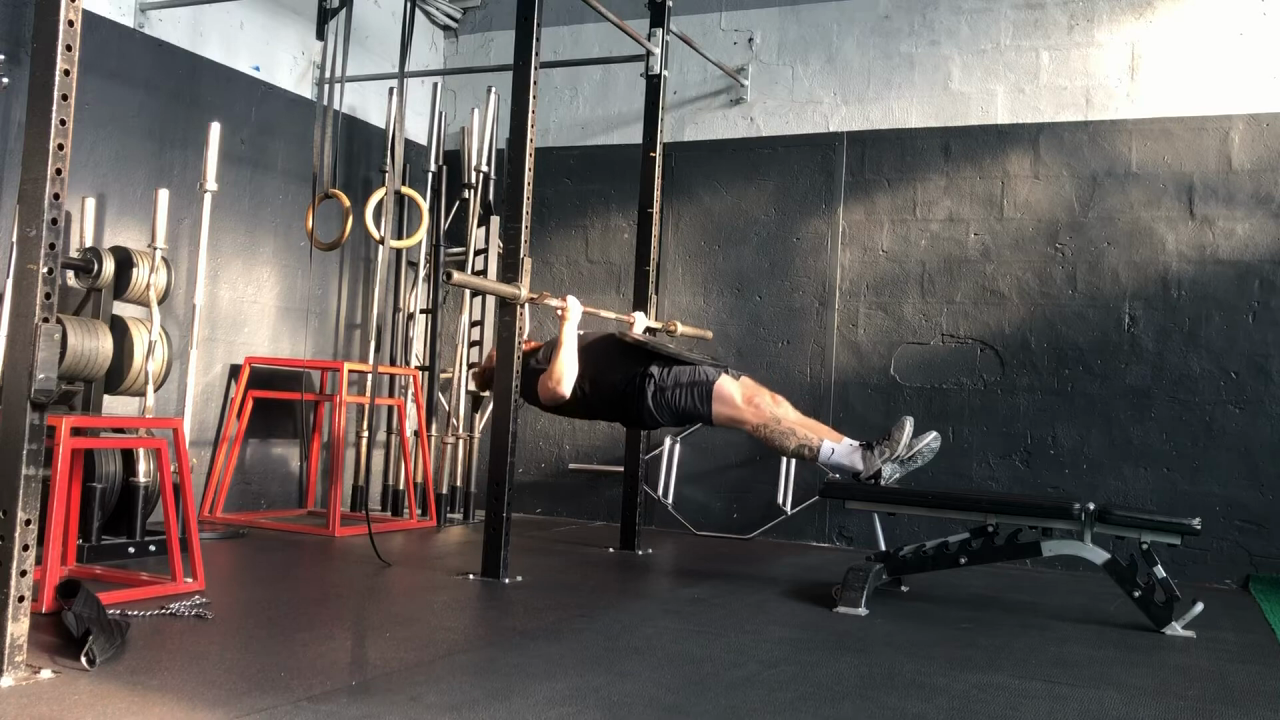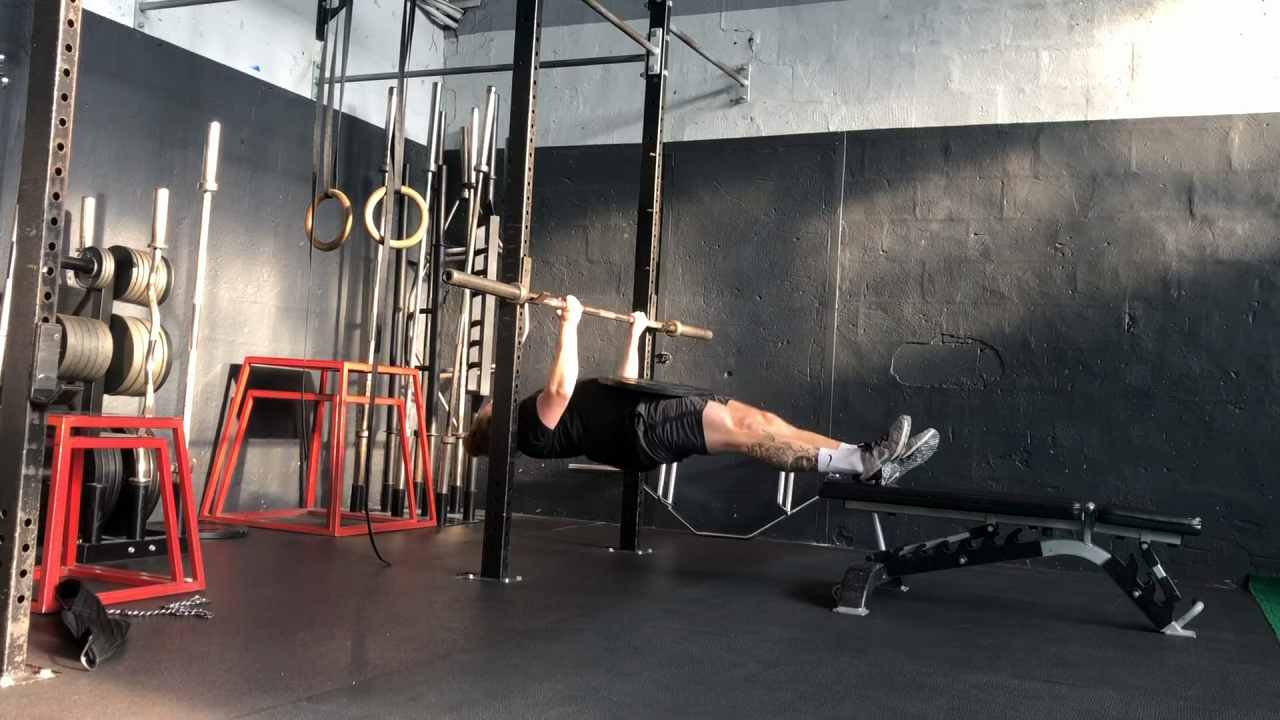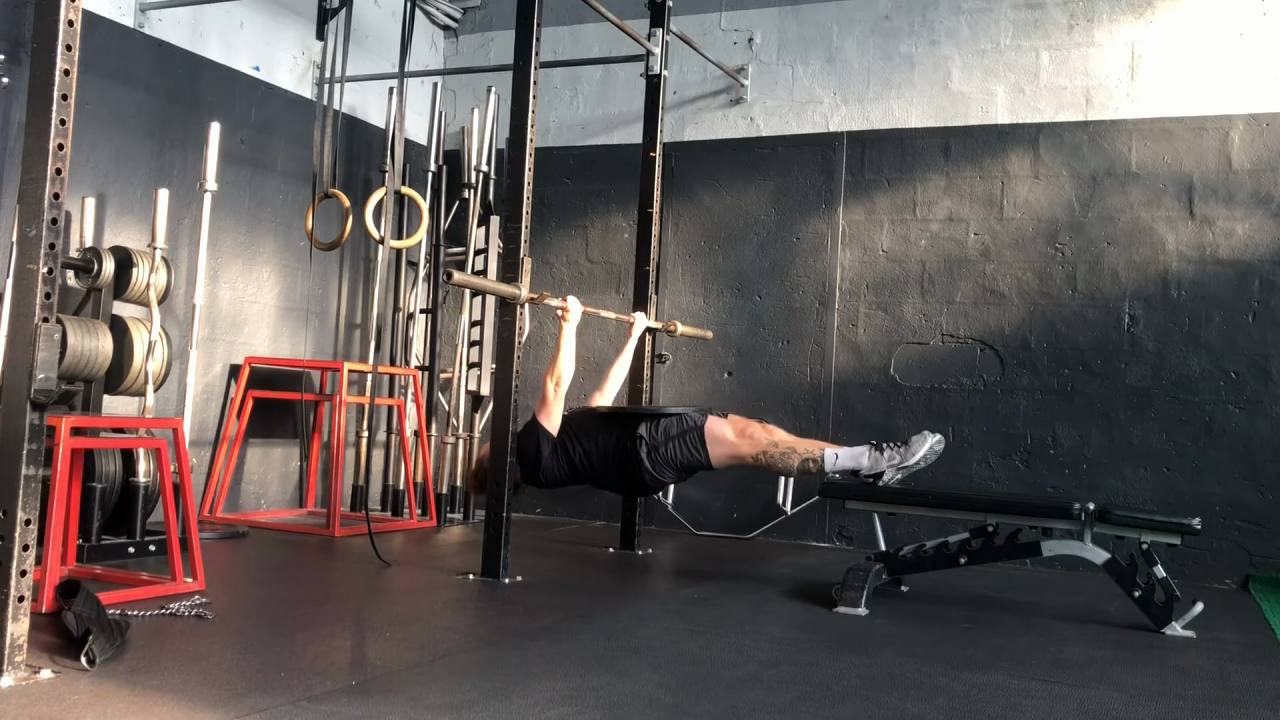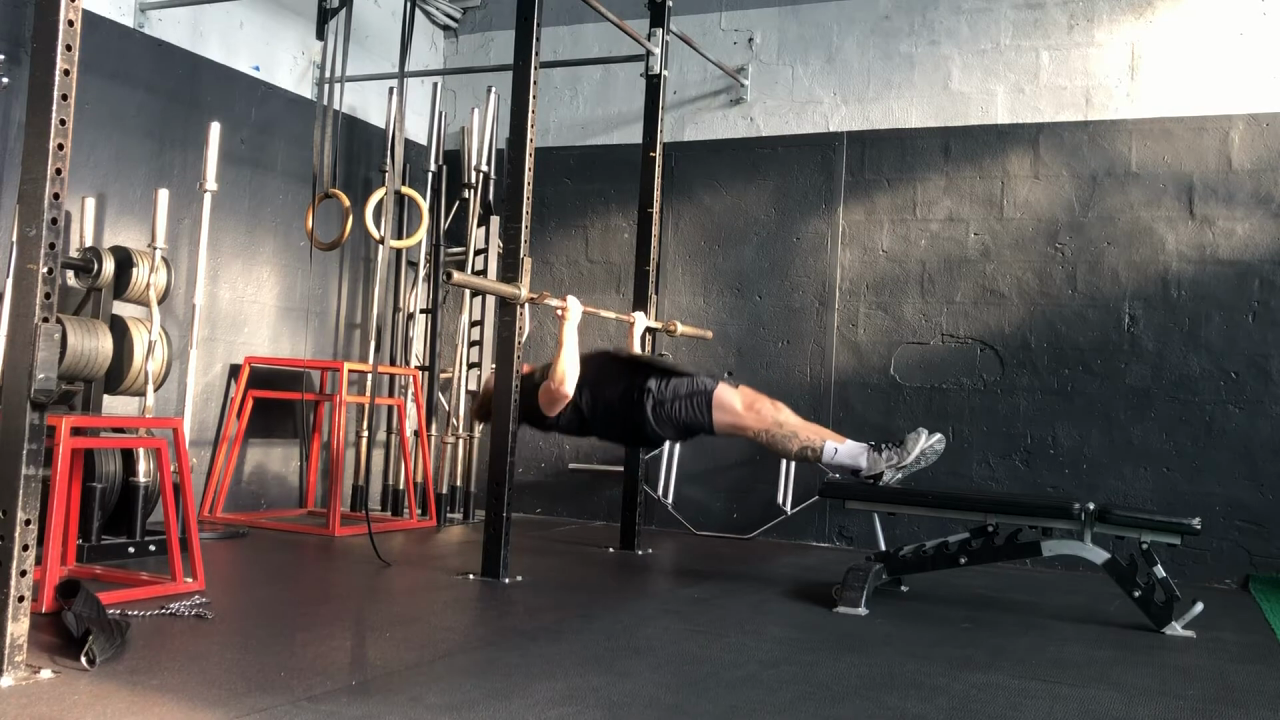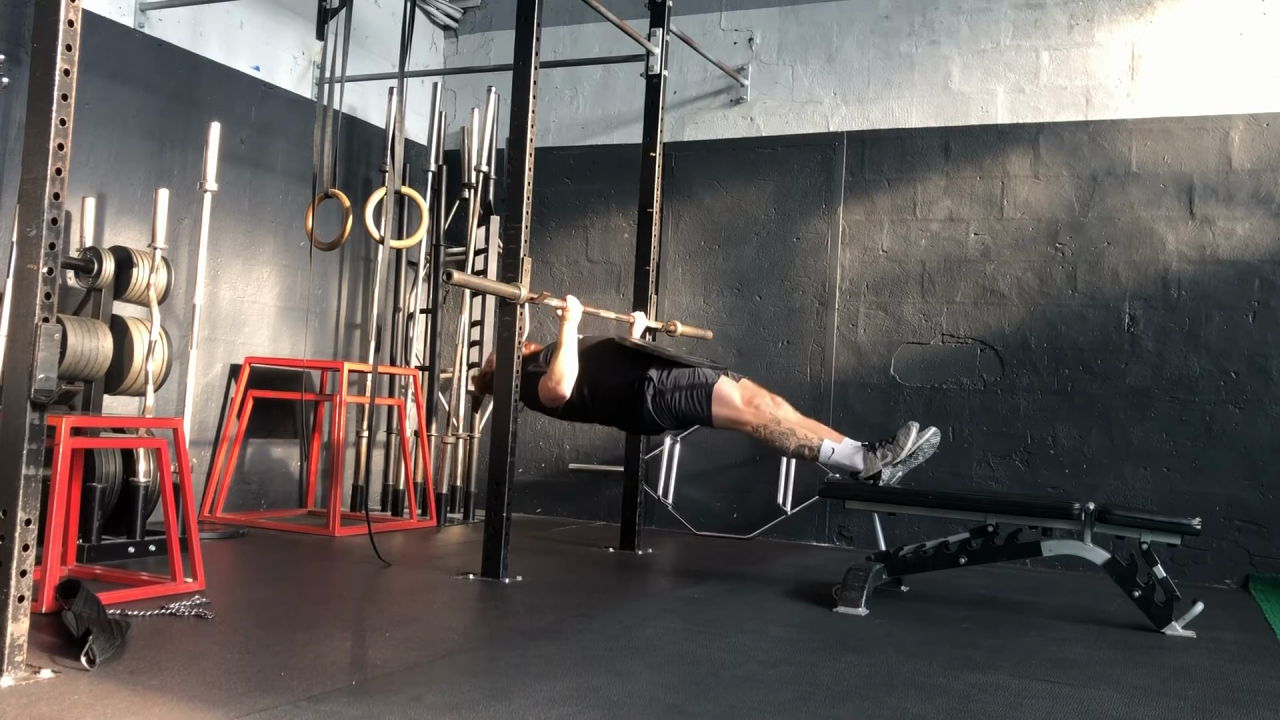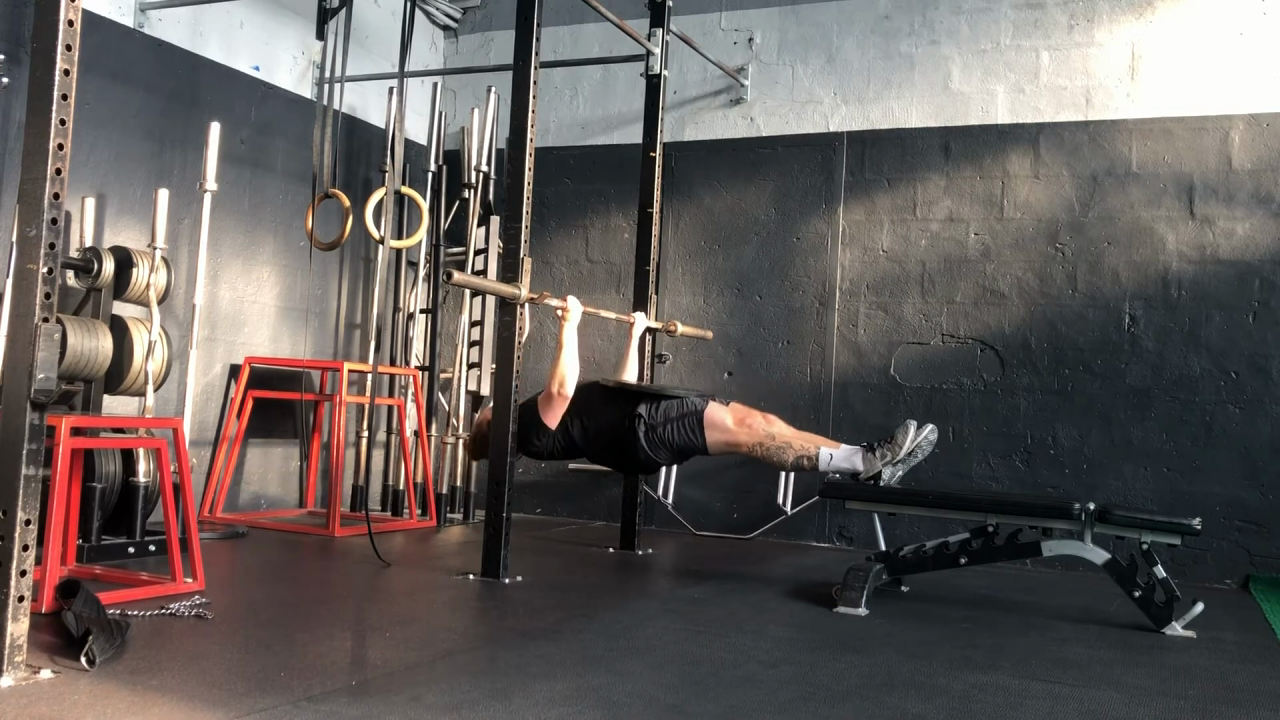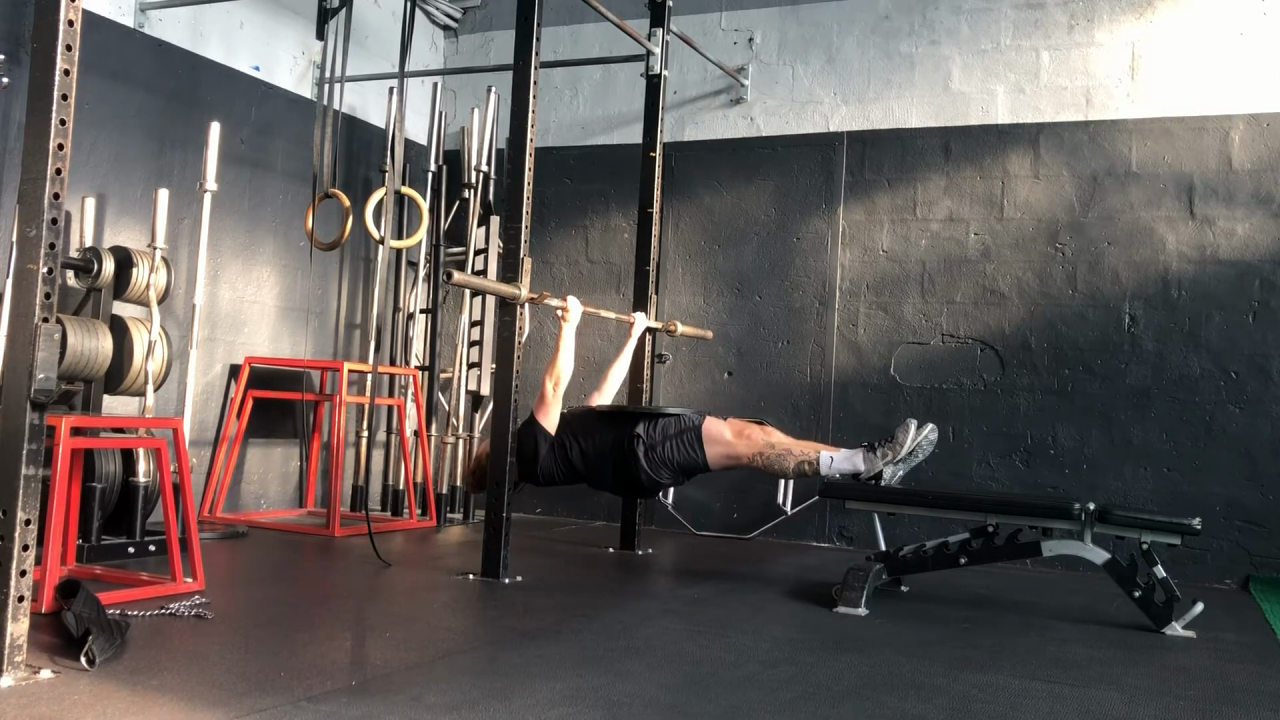
dt=0.7s
person 1, frame 1
left shoulder: (548, 355)
right shoulder: (532, 375)
right elbow: (561, 387)
left wrist: (636, 333)
right wrist: (567, 324)
left hip: (654, 372)
right hip: (647, 387)
left knee: (766, 401)
right knee: (750, 409)
left ankle: (866, 458)
right ankle: (862, 462)
person 1, frame 2
left shoulder: (537, 415)
right shoulder: (531, 430)
left elbow: (623, 390)
right elbow: (561, 388)
left wrist: (635, 336)
right wrist: (568, 325)
left hip: (643, 413)
right hip: (639, 428)
left knee: (758, 420)
right knee: (742, 428)
left ankle: (870, 460)
right ankle: (865, 463)
person 1, frame 3
left shoulder: (541, 448)
right shoulder: (534, 453)
left elbow: (603, 395)
right elbow: (556, 386)
left wrist: (633, 337)
right wrist: (568, 325)
left hip: (645, 437)
right hip: (643, 449)
left knee: (755, 432)
right knee: (747, 440)
left ankle: (872, 461)
right ankle: (872, 461)
person 1, frame 4
left shoulder: (545, 385)
right shoulder: (533, 401)
right elbow: (563, 388)
left wrist: (636, 335)
right wrist: (568, 326)
left hip: (653, 388)
right hip: (648, 402)
left knee: (763, 407)
right knee: (752, 415)
left ankle: (871, 458)
right ankle: (870, 461)
person 1, frame 5
left shoulder: (546, 362)
right shoulder: (532, 380)
right elbow: (562, 387)
left wrist: (635, 334)
right wrist: (568, 324)
left hip: (653, 376)
right hip: (647, 390)
left knee: (761, 401)
right knee: (751, 410)
left ankle: (866, 459)
right ankle: (864, 460)
person 1, frame 6
left shoulder: (541, 420)
right shoulder: (530, 429)
left elbow: (623, 390)
right elbow: (562, 389)
left wrist: (635, 336)
right wrist: (569, 326)
left hip: (642, 417)
right hip: (639, 431)
left knee: (752, 419)
right knee: (741, 427)
left ankle: (867, 459)
right ankle: (865, 463)
person 1, frame 7
left shoulder: (544, 443)
right shoulder: (531, 449)
left elbow: (603, 393)
right elbow: (554, 386)
left wrist: (633, 337)
right wrist: (568, 326)
left hip: (641, 442)
right hip: (639, 450)
left knee: (751, 434)
right knee: (742, 440)
left ankle: (867, 462)
right ankle: (866, 464)
